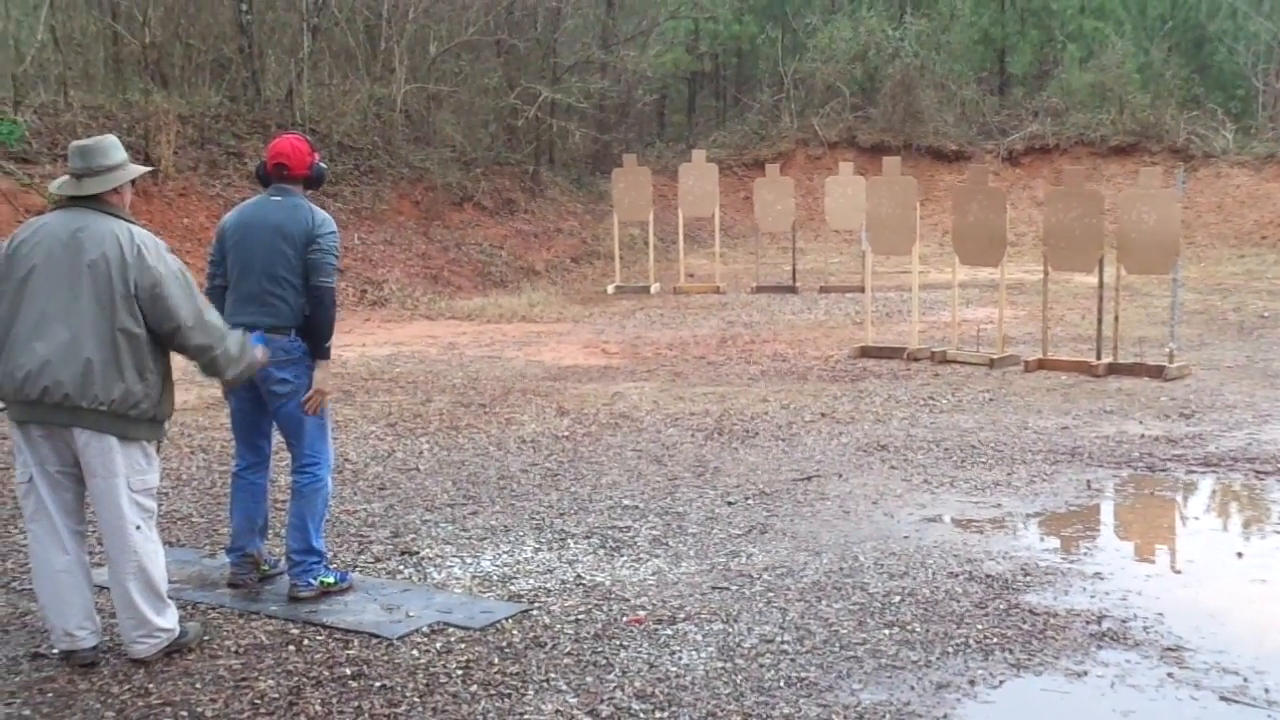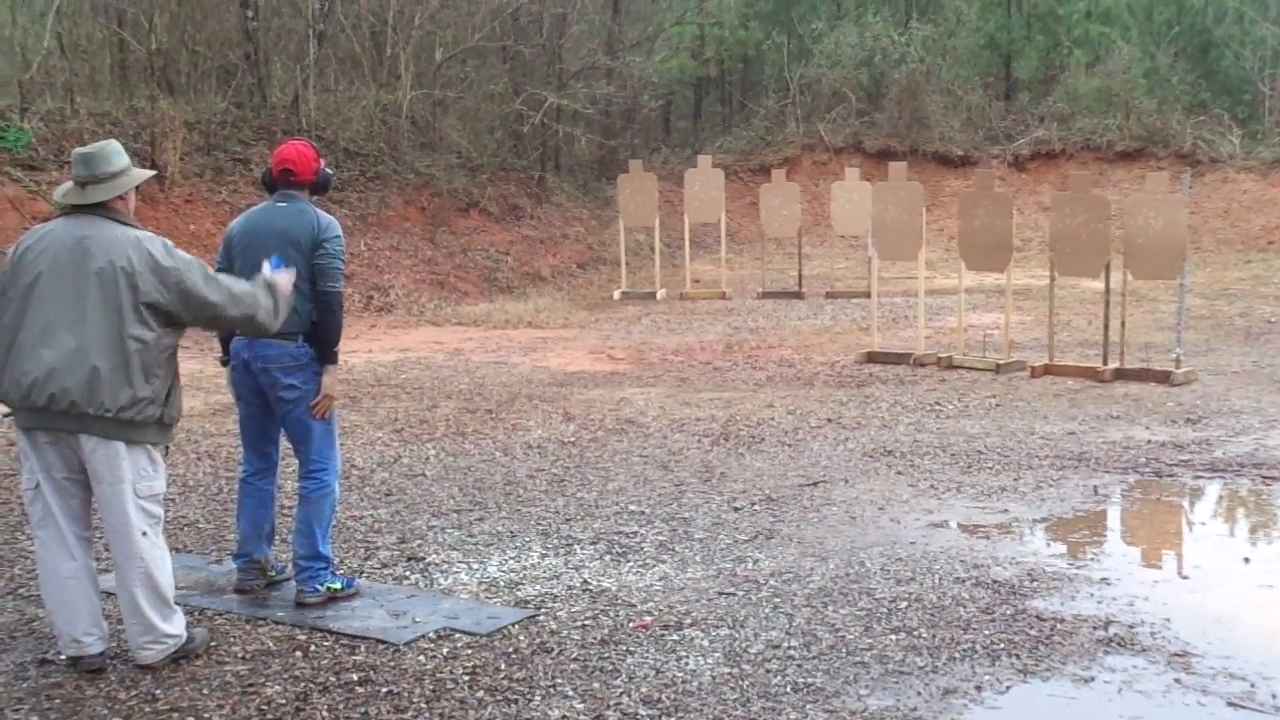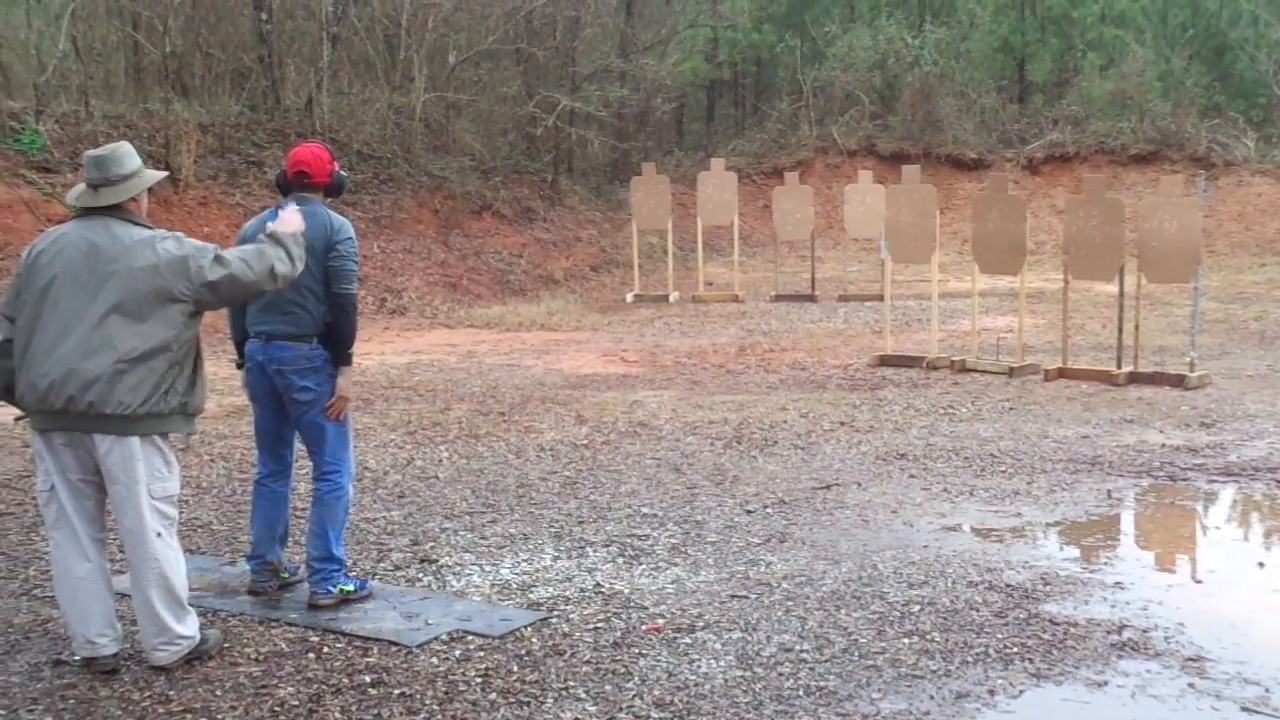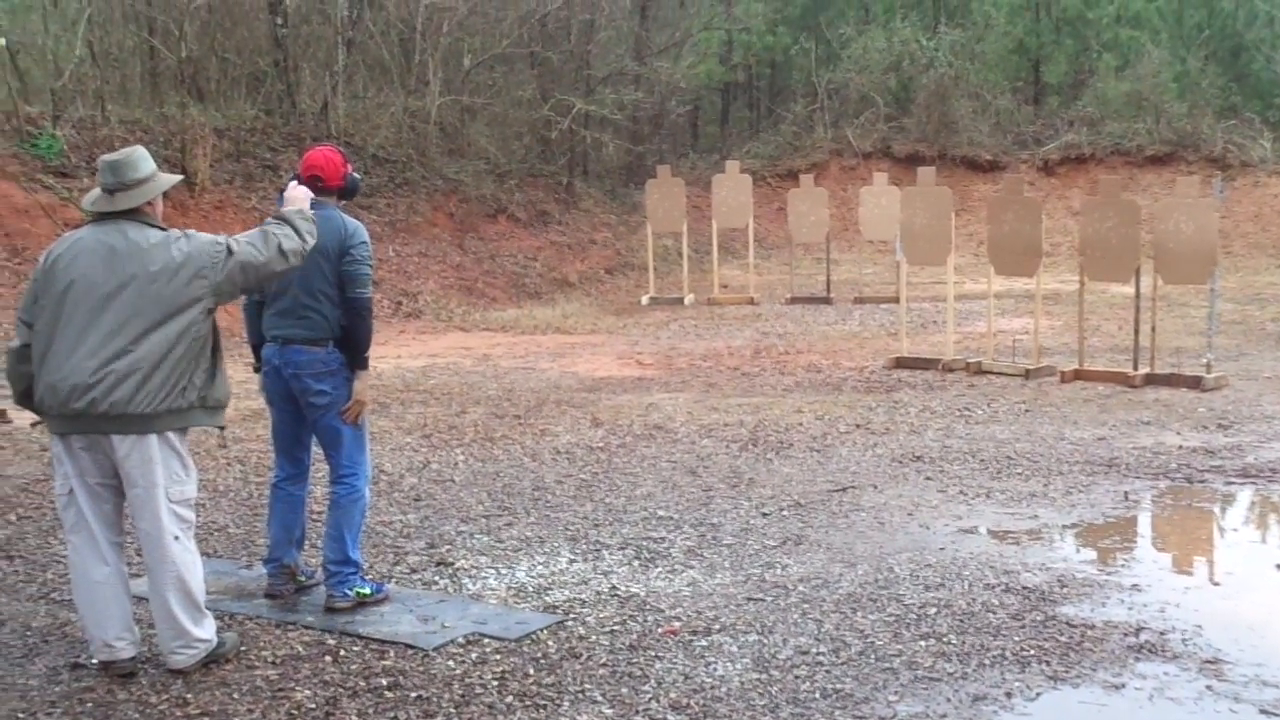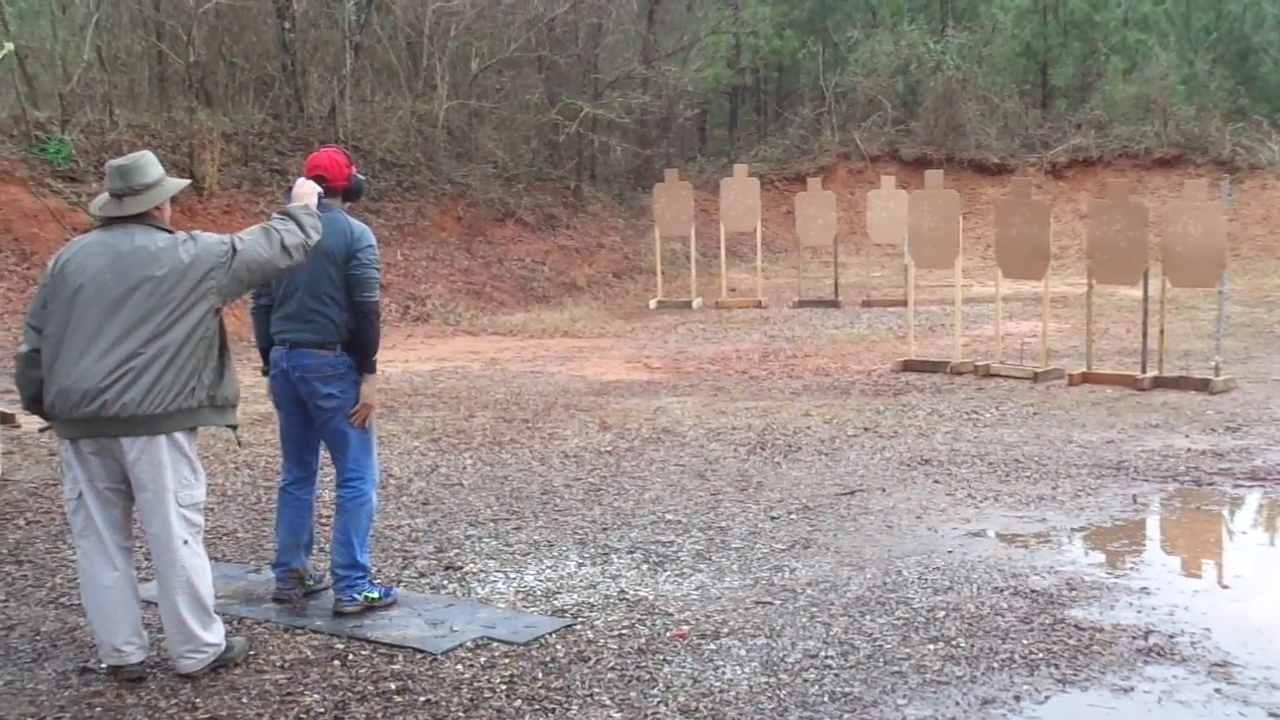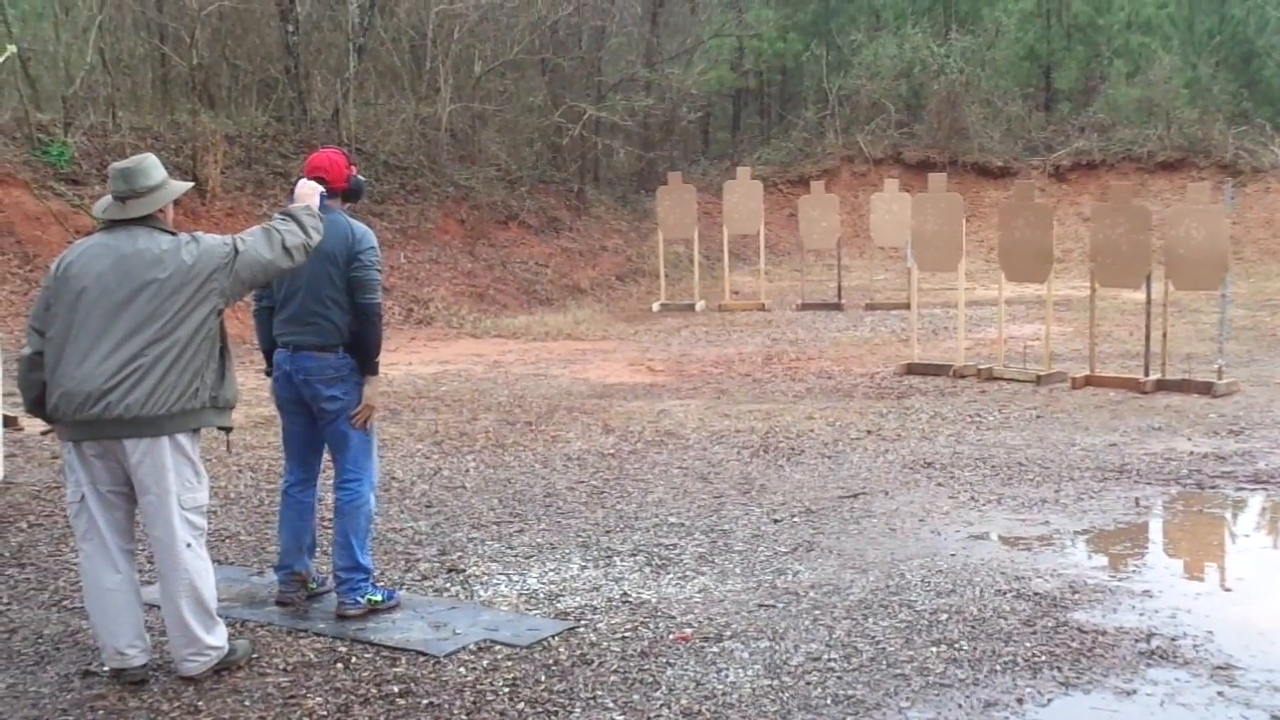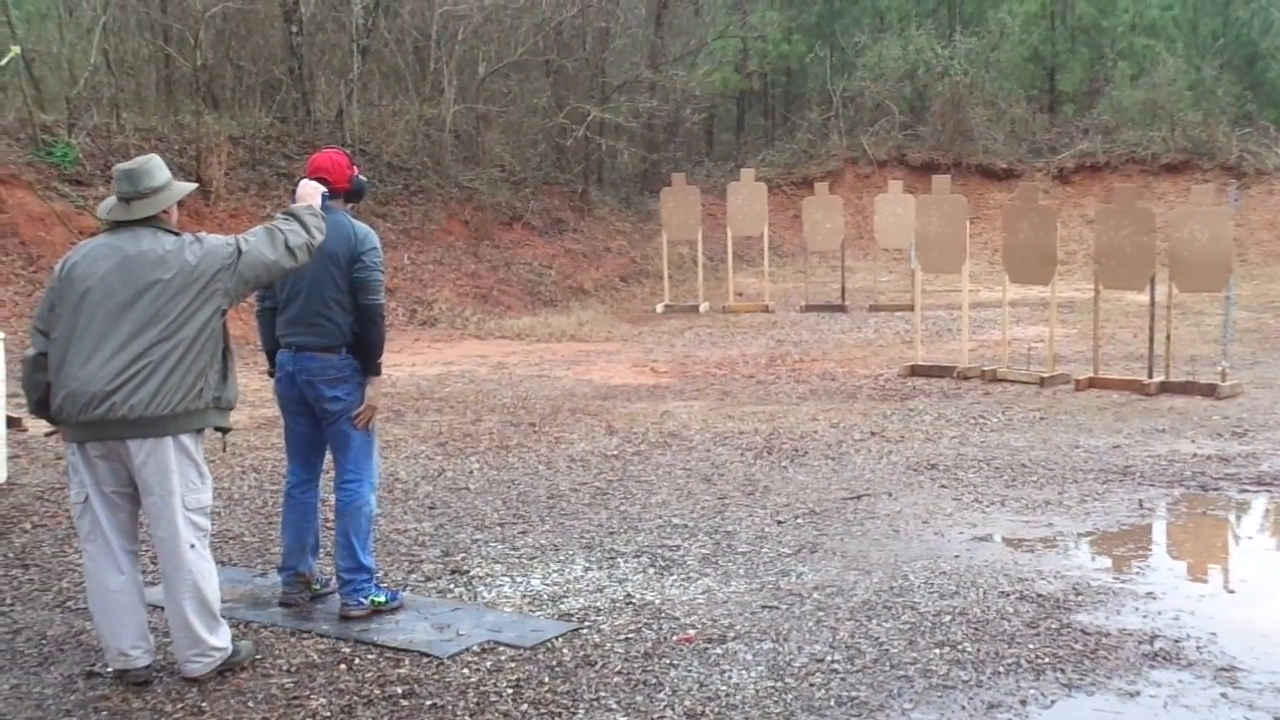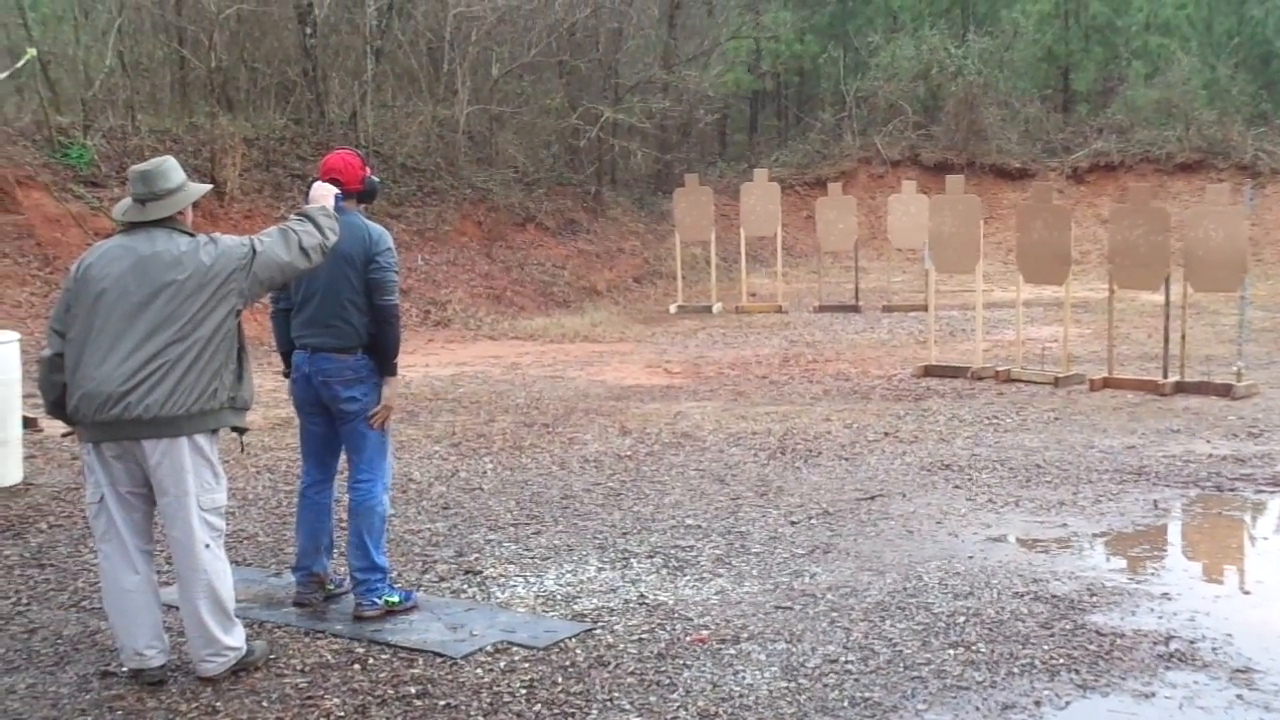
dt=0.2s
person 1, frame 1
right shoulder: (137, 246)
right elbow: (191, 325)
right wrist: (245, 359)
right hip: (109, 405)
left knee: (52, 524)
right knee: (128, 524)
left ankle: (74, 638)
right ankle: (151, 634)
person 1, frame 2
right shoulder: (145, 252)
right elbow: (221, 299)
right wrist: (273, 291)
right hip: (114, 411)
left knee: (59, 530)
right knee: (135, 530)
left ankle: (81, 644)
right ankle: (158, 640)
person 1, frame 3
left shoulder: (44, 248)
right shoulder: (162, 253)
right elbow: (248, 271)
right wrist: (285, 238)
left hip: (55, 411)
right hip: (127, 412)
left knee: (73, 531)
right knee: (149, 529)
left ankle: (95, 645)
right ankle: (172, 641)
person 1, frame 4
left shoulder: (61, 252)
right shoulder: (180, 254)
right elbow: (265, 253)
right wrist: (295, 213)
left hip: (72, 416)
right hip: (143, 415)
left knee: (90, 534)
right knee: (166, 533)
left ankle: (112, 648)
right ankle: (189, 645)
person 1, frame 5
left shoulder: (69, 257)
right shoulder: (189, 257)
left elbow: (34, 342)
right elbow: (273, 248)
left wrist: (46, 406)
right wrist: (302, 208)
left hip: (81, 421)
right hip: (152, 420)
left knee: (99, 539)
right knee: (175, 536)
left ankle: (121, 653)
right ankle: (197, 649)
person 1, frame 6
left shoulder: (73, 259)
right shoulder: (192, 258)
left elbow: (37, 344)
right elbow: (276, 247)
left wrist: (48, 409)
right wrist: (304, 208)
left hip: (84, 423)
right hip: (155, 423)
left knee: (102, 542)
right knee: (178, 539)
left ankle: (124, 656)
right ankle: (200, 652)
person 1, frame 7
left shoulder: (77, 260)
right shoulder: (197, 259)
left elbow: (42, 345)
right elbow: (279, 247)
left wrist: (52, 410)
right wrist: (306, 208)
left hip: (88, 423)
right hip: (159, 423)
left knee: (106, 542)
right knee: (182, 539)
left ankle: (128, 657)
right ankle: (204, 653)
person 1, frame 8
left shoulder: (93, 261)
right shoulder: (211, 259)
left elbow: (58, 346)
right elbow: (292, 248)
left wrist: (68, 411)
right wrist: (319, 210)
left hip: (103, 424)
right hip: (174, 423)
left knee: (121, 542)
right knee: (196, 539)
left ankle: (142, 656)
right ankle: (218, 652)
person 2, frame 1
left shoulder: (233, 219)
right shoulder: (315, 221)
left elbow: (215, 290)
right elbow: (321, 296)
right wrist: (321, 363)
right hip: (286, 349)
left knee: (249, 459)
right knee: (311, 462)
left ankle: (244, 560)
right ankle: (307, 572)
person 2, frame 2
left shoulder: (240, 225)
right shoulder: (321, 225)
right elbow: (329, 301)
left wrist: (230, 357)
right wrist: (329, 366)
left hip: (246, 354)
right hip: (293, 356)
left knee: (257, 465)
right knee: (319, 468)
left ankle: (251, 566)
right ankle: (313, 578)
person 2, frame 3
left shoulder: (254, 228)
right shoulder: (335, 227)
left elbow: (237, 300)
right elbow: (343, 302)
left wrist: (246, 358)
right wrist: (344, 367)
left hip: (260, 355)
right hip: (308, 357)
left knee: (271, 466)
right knee: (333, 470)
left ankle: (265, 568)
right ankle: (327, 580)
person 2, frame 4
right shoulder: (349, 231)
left elbow: (253, 303)
right elbow: (358, 306)
left wrist: (263, 361)
right wrist: (360, 371)
left hip: (277, 359)
right hip: (324, 361)
left knee: (289, 470)
right knee: (350, 473)
left ankle: (282, 571)
right ankle: (344, 583)
person 2, frame 5
right shoulder: (355, 234)
left elbow: (261, 307)
right elbow: (365, 310)
left wrist: (271, 365)
right wrist: (368, 374)
left hip: (286, 363)
right hip: (332, 365)
left knee: (296, 474)
right knee: (356, 476)
left ankle: (290, 575)
right ankle: (352, 587)
person 2, frame 6
right shoulder: (356, 235)
left elbow: (263, 308)
right elbow: (367, 312)
left wrist: (274, 366)
right wrist: (370, 375)
left hip: (289, 366)
right hip: (335, 367)
left knee: (298, 476)
right knee: (355, 479)
left ankle: (293, 578)
right ankle: (355, 589)
person 2, frame 7
right shoulder: (359, 236)
left elbow: (266, 309)
right elbow: (370, 313)
left wrist: (277, 366)
right wrist: (373, 376)
left hip: (291, 366)
right hip: (338, 367)
left knee: (301, 476)
right knee: (355, 480)
left ankle: (296, 579)
right ankle: (358, 591)
person 2, frame 8
right shoulder: (372, 237)
left elbow: (280, 310)
right elbow: (385, 313)
left wrist: (292, 366)
right wrist: (389, 377)
left hip: (307, 367)
right hip: (354, 368)
left knee: (316, 476)
right knee: (368, 480)
left ankle: (311, 579)
right ankle: (372, 591)
